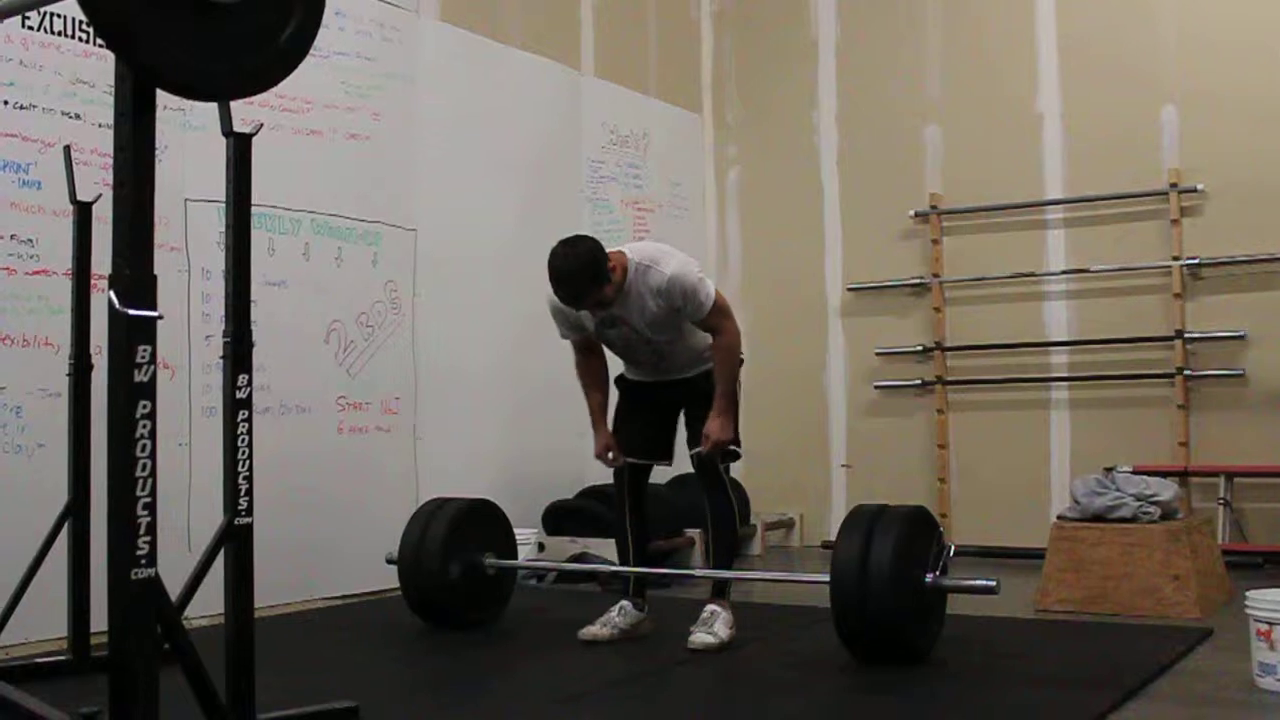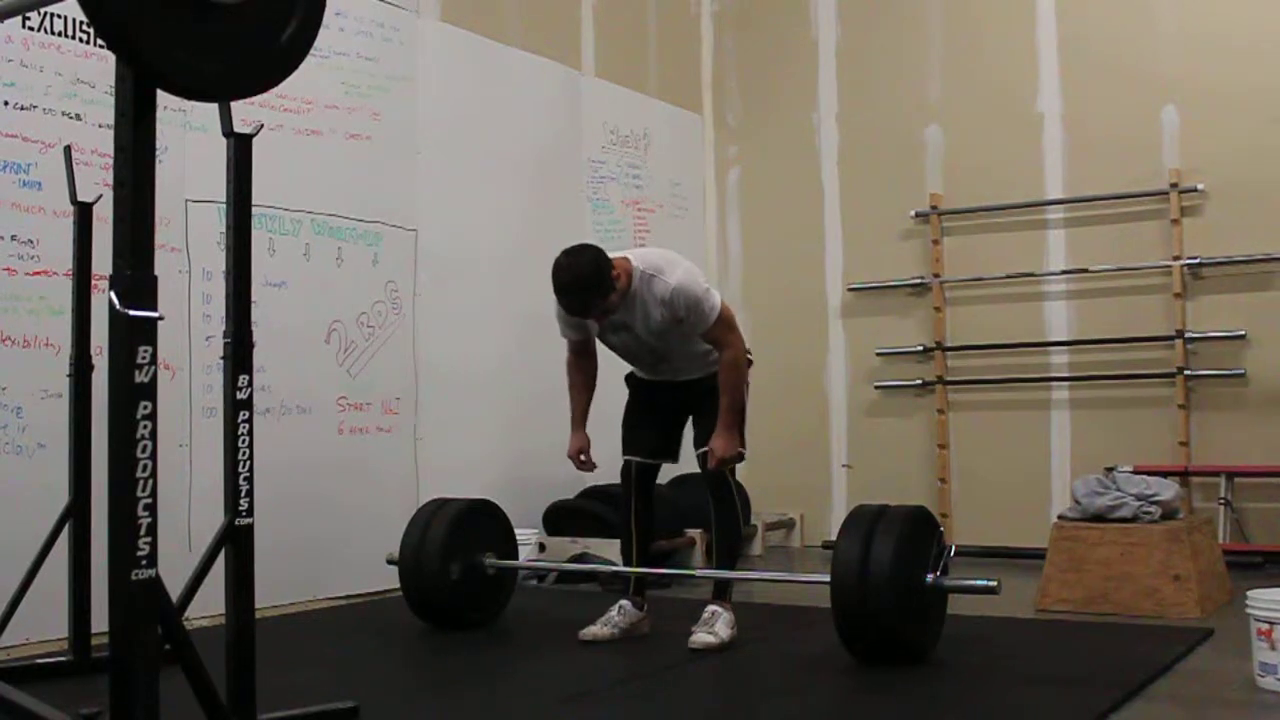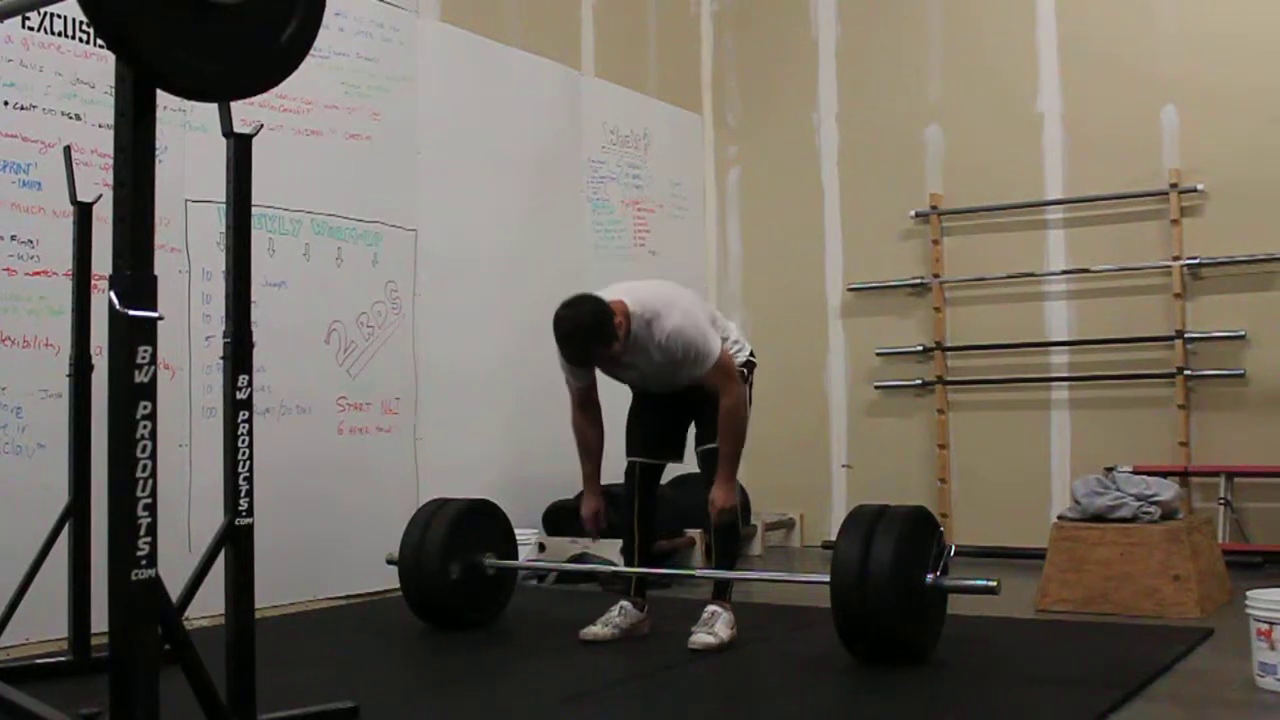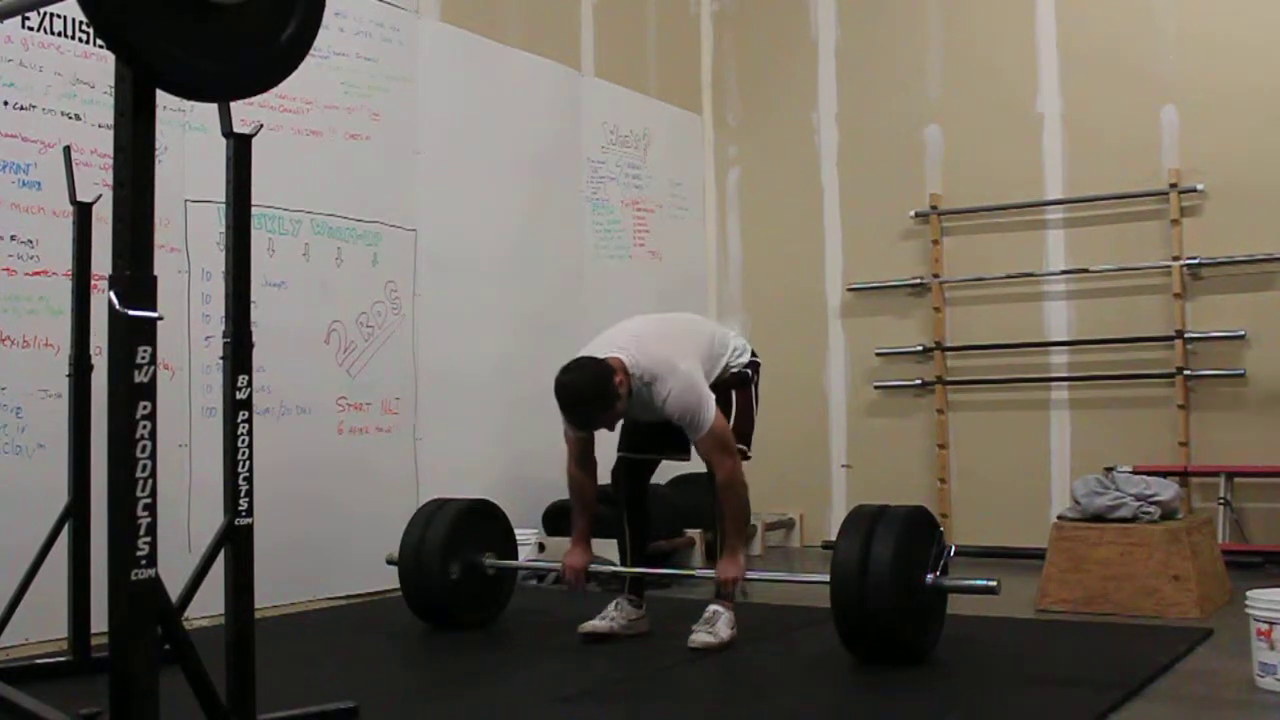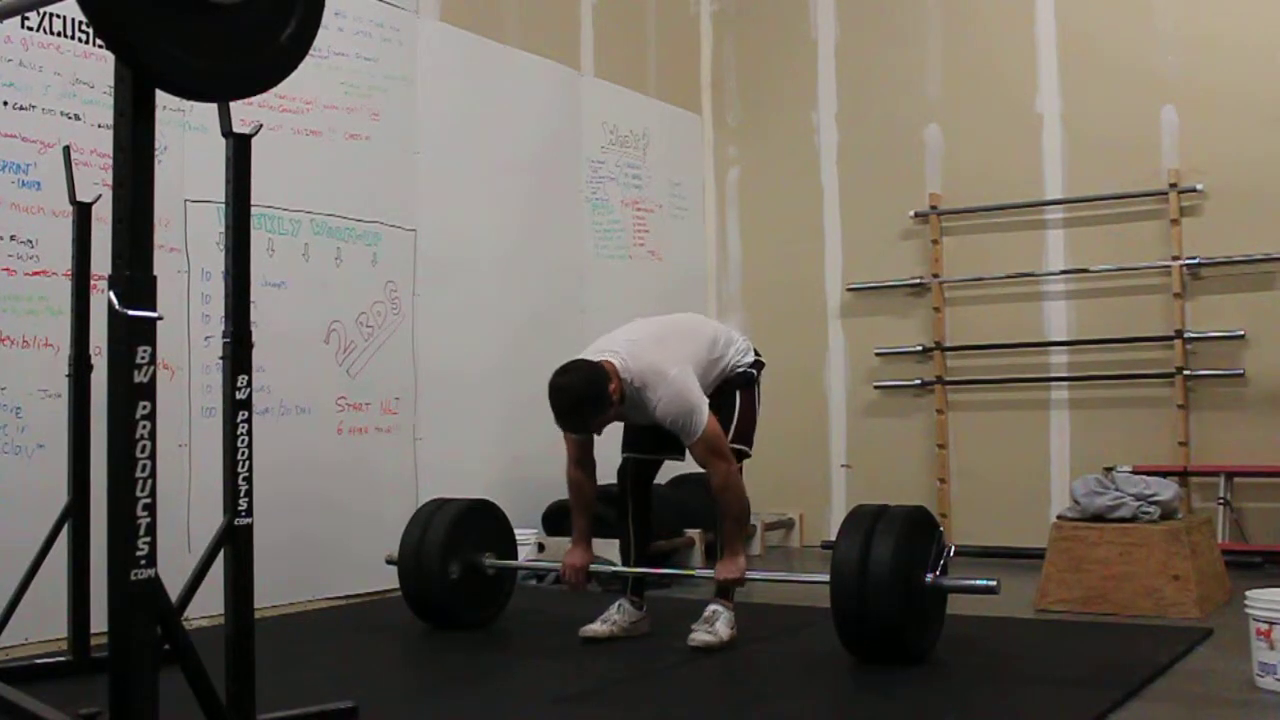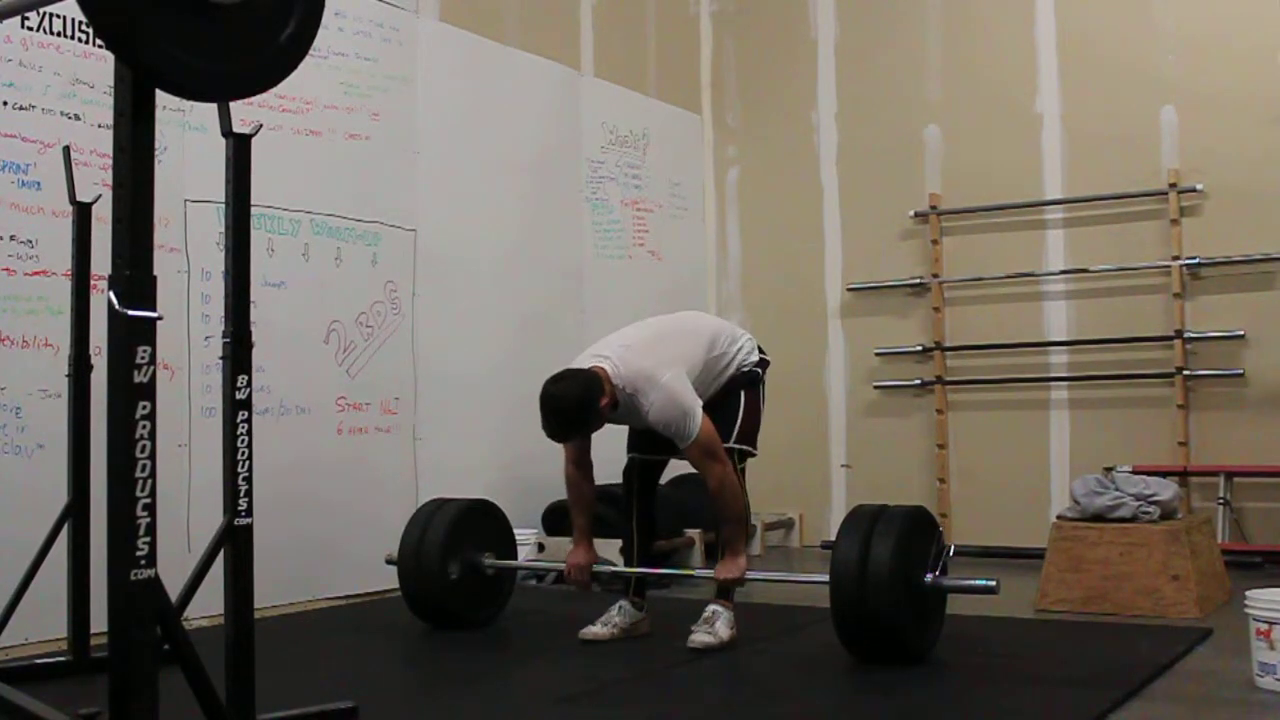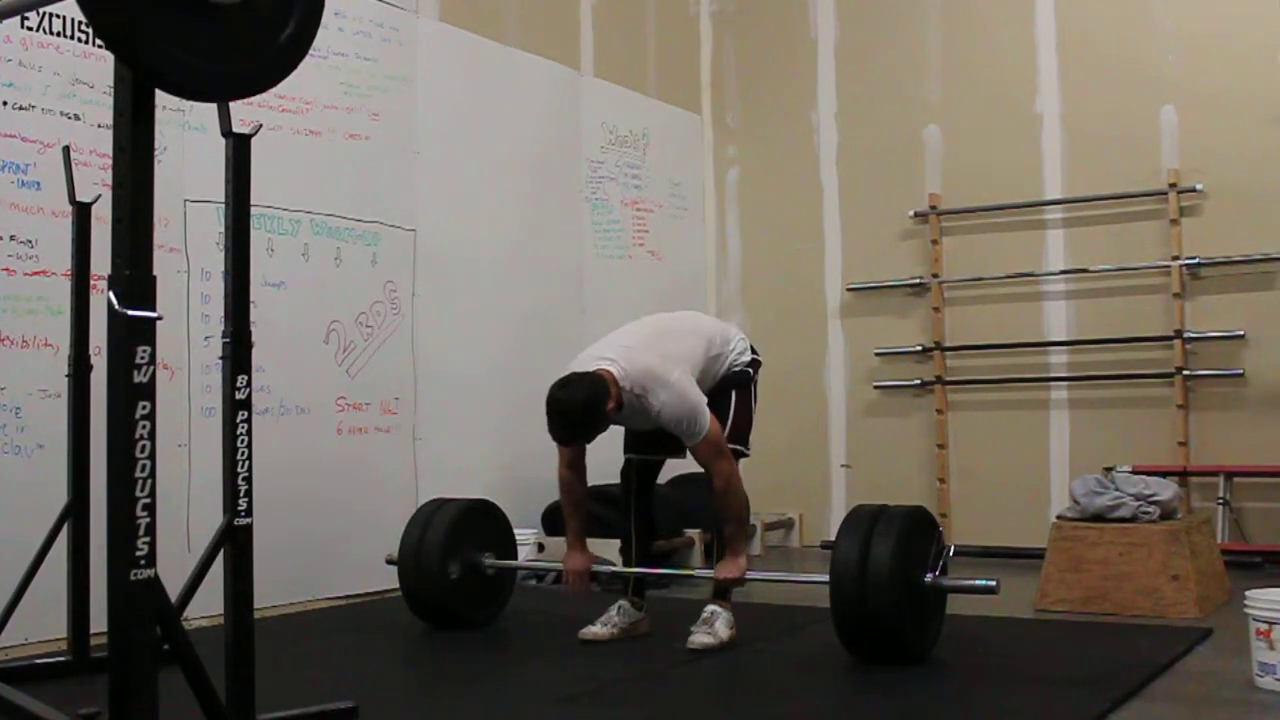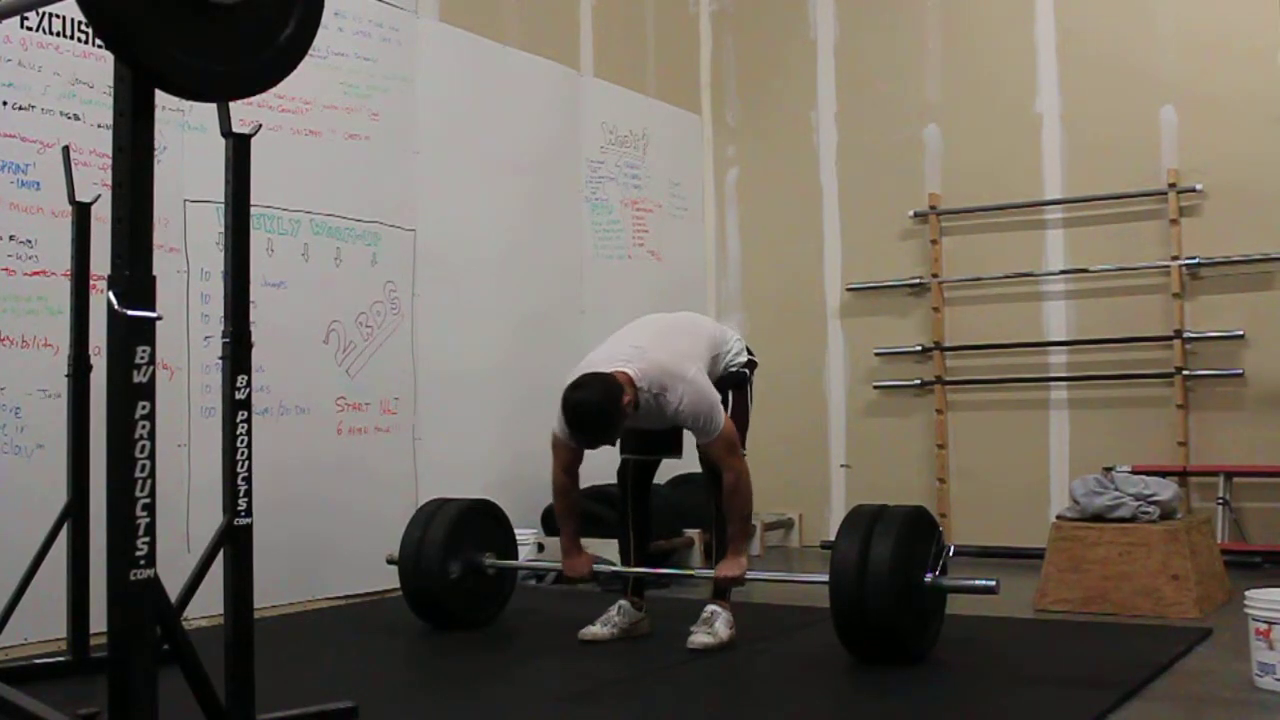
dt=0.4s
person 1, frame 1
left shoulder: (668, 274)
right shoulder: (563, 303)
left elbow: (726, 329)
right elbow: (588, 357)
left wrist: (723, 413)
right wrist: (600, 426)
left hip: (703, 373)
right hip: (642, 381)
left knee: (711, 473)
right knee: (627, 480)
left ankle: (719, 605)
right ankle: (633, 604)
person 1, frame 2
left shoulder: (673, 282)
right shoulder: (572, 303)
left elbow: (732, 345)
right elbow: (580, 357)
left wrist: (727, 431)
right wrist: (577, 428)
left hip: (711, 375)
right hip: (651, 381)
left knee: (716, 476)
right knee: (634, 479)
left ankle: (721, 606)
right ankle: (633, 603)
person 1, frame 3
left shoulder: (673, 324)
right shoulder: (578, 340)
left elbow: (732, 393)
right elbow: (585, 411)
left wrist: (726, 480)
right wrist: (591, 489)
left hip: (721, 371)
right hip: (656, 385)
left knee: (715, 476)
right knee: (638, 479)
left ankle: (721, 606)
right ankle: (634, 604)
person 1, frame 4
left shoulder: (674, 383)
right shoulder: (580, 387)
left elbow: (727, 466)
right elbow: (580, 465)
left wrist: (733, 553)
right wrist: (579, 543)
left hip: (727, 369)
right hip: (655, 380)
left knee: (721, 472)
right knee: (626, 476)
left ankle: (722, 607)
right ankle: (632, 604)
person 1, frame 5
left shoulder: (666, 388)
right shoulder: (577, 388)
left elbow: (722, 467)
right elbow: (580, 466)
left wrist: (734, 554)
right wrist: (580, 544)
left hip: (730, 369)
right hip: (664, 359)
left knee: (726, 469)
right knee: (631, 477)
left ankle: (722, 606)
right ankle: (632, 604)
person 1, frame 6
left shoulder: (659, 395)
right shoulder: (574, 390)
left elbow: (718, 471)
right elbow: (577, 467)
left wrist: (734, 554)
right wrist: (582, 543)
left hip: (735, 366)
right hip: (684, 357)
left knee: (728, 467)
right knee: (637, 478)
left ankle: (721, 607)
right ankle: (633, 605)
person 1, frame 7
left shoulder: (666, 393)
right shoulder: (572, 394)
left elbow: (724, 469)
right elbow: (571, 469)
left wrist: (735, 553)
right wrist: (575, 547)
left hip: (727, 365)
right hip: (663, 355)
left knee: (719, 469)
right knee: (635, 478)
left ankle: (719, 608)
right ankle: (632, 605)
person 1, frame 8
left shoulder: (684, 391)
right shoulder: (579, 399)
left elbow: (734, 468)
right elbow: (564, 473)
left wrist: (737, 553)
right wrist: (571, 551)
left hip: (724, 364)
right hip: (654, 360)
left knee: (717, 476)
right knee: (632, 479)
left ankle: (719, 608)
right ankle: (632, 605)
